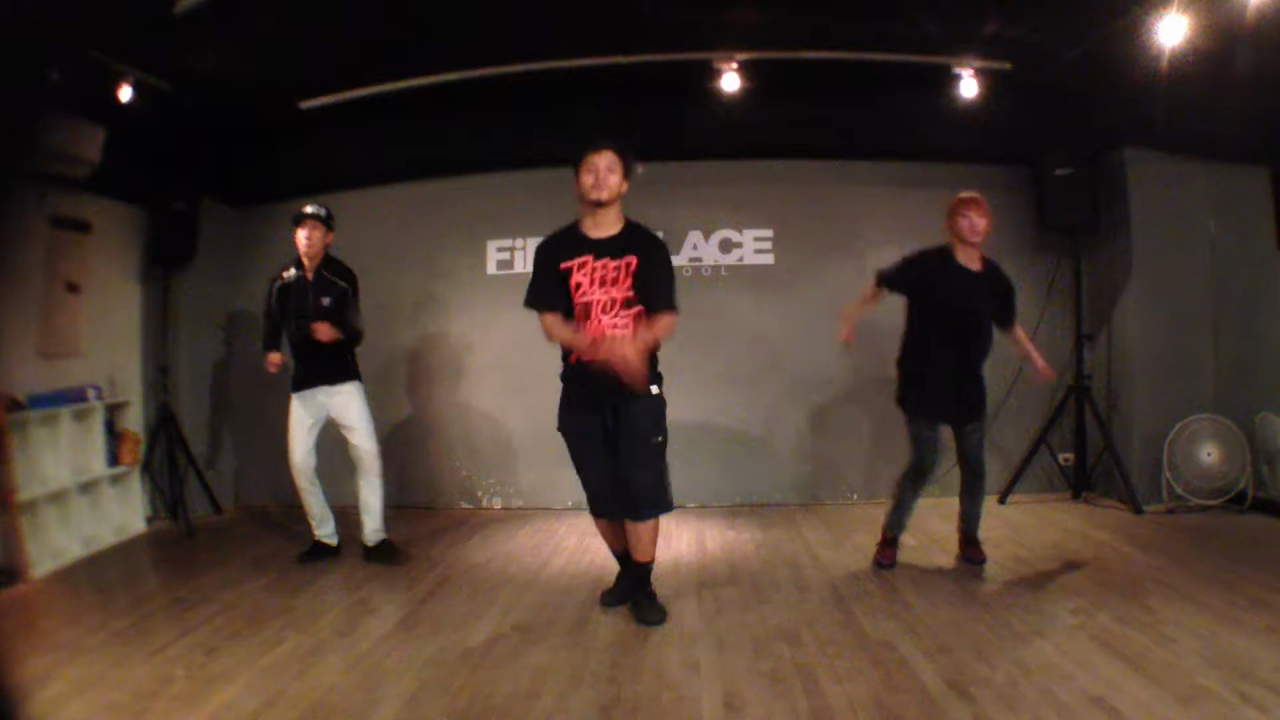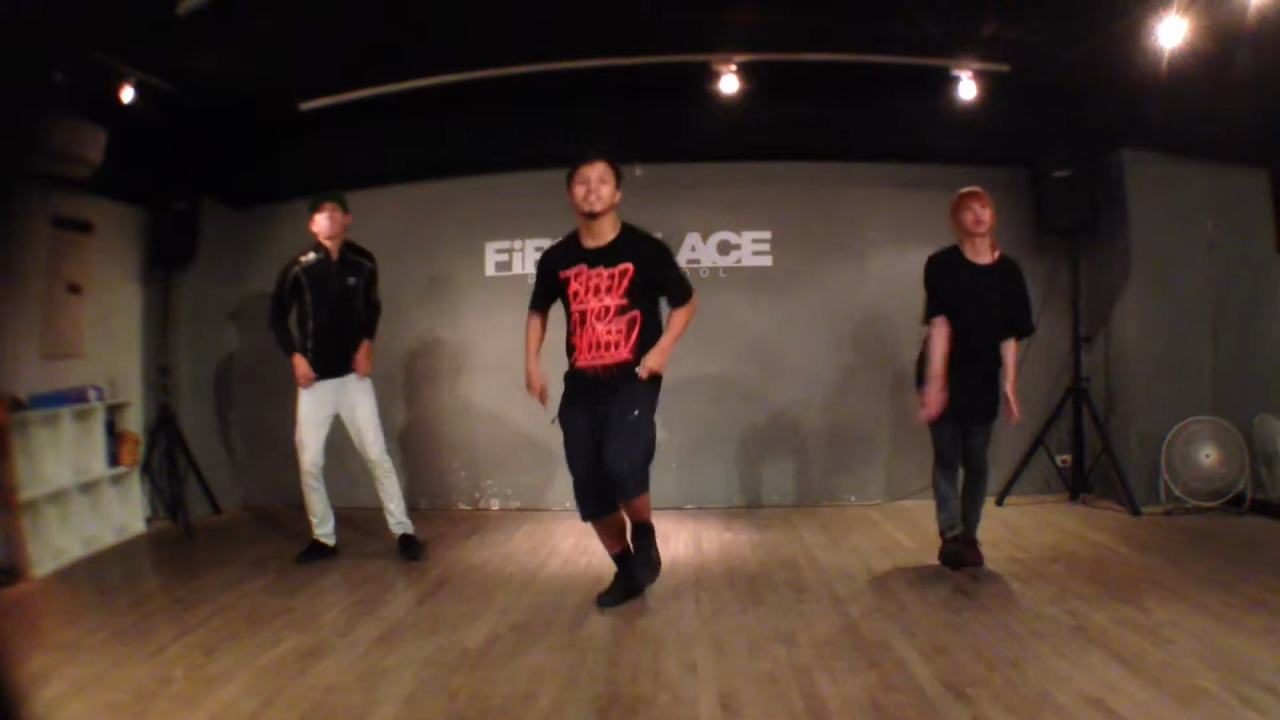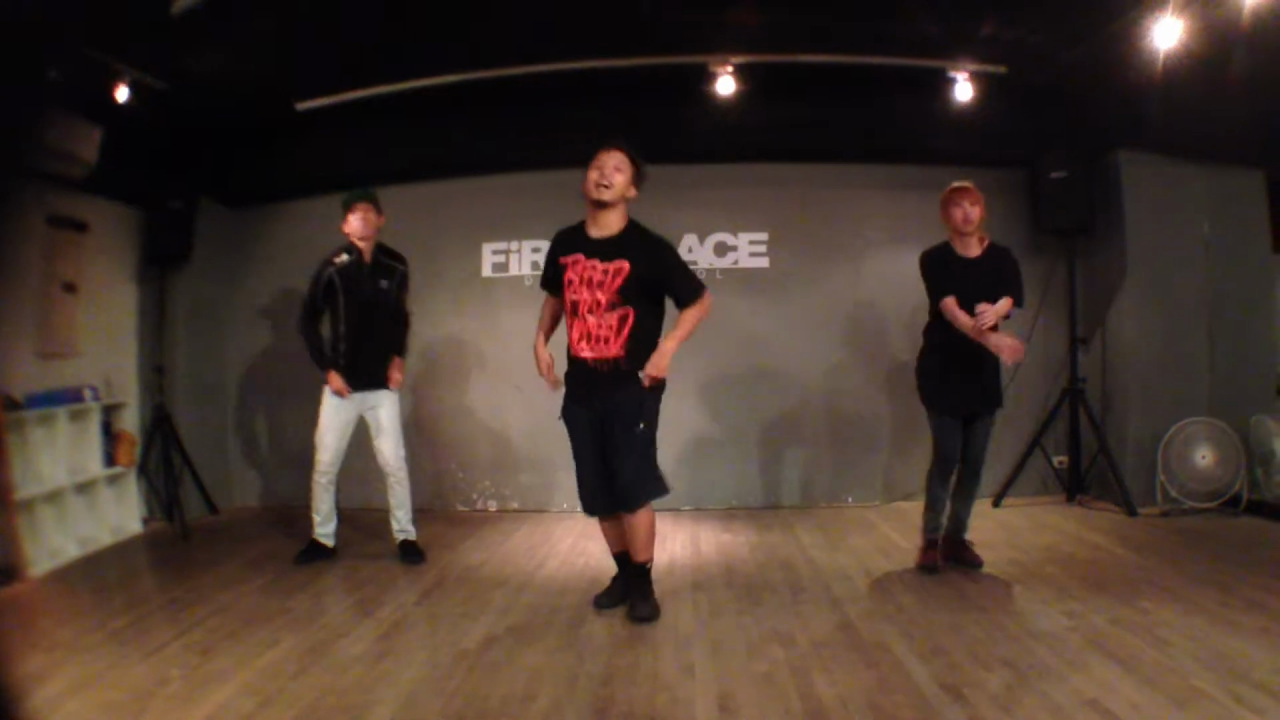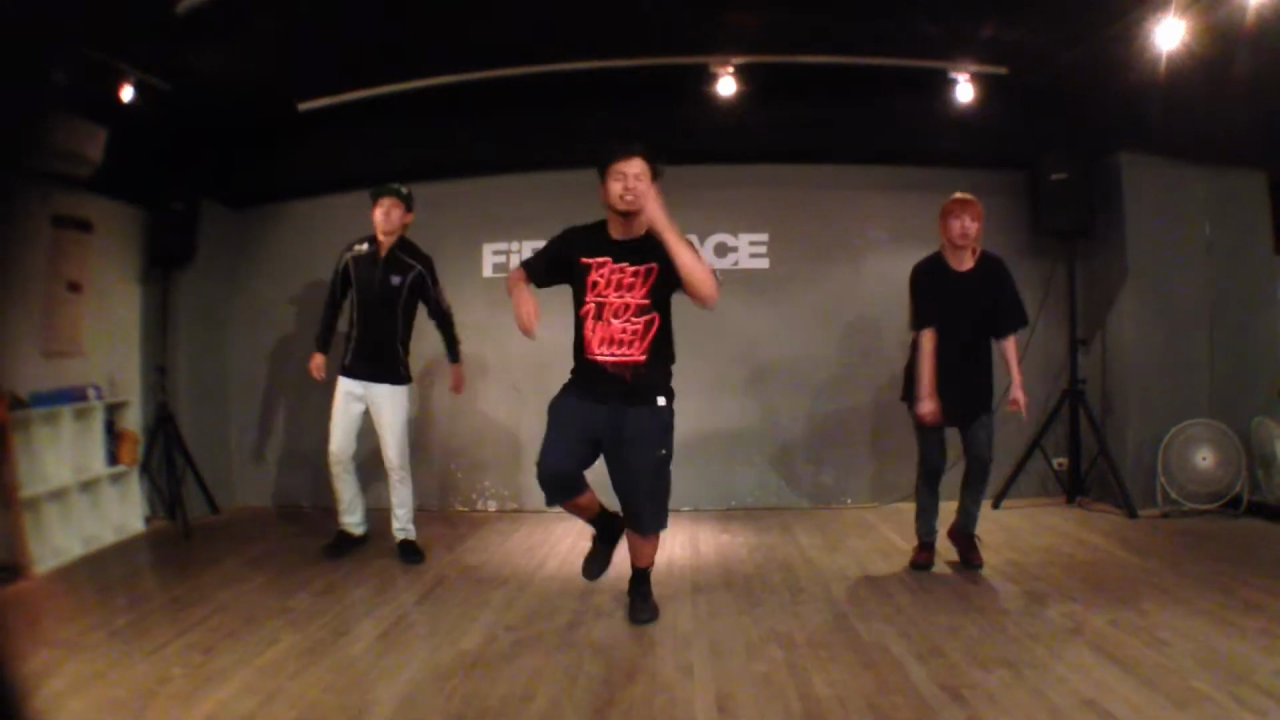
dt=0.3s
person 1, frame 1
left shoulder: (648, 246)
right shoulder: (554, 250)
left elbow: (666, 319)
right elbow: (550, 323)
left wrist: (637, 345)
right wrist: (595, 343)
left hip: (636, 389)
right hip: (582, 393)
left knee: (641, 492)
right knee: (602, 497)
left ankle: (644, 588)
right ankle: (628, 571)
person 1, frame 2
left shoulder: (645, 249)
right shoulder: (557, 258)
left elbow: (685, 302)
right elbow: (537, 312)
left wrist: (662, 348)
right wrist: (532, 362)
left hip: (631, 384)
right hip: (580, 391)
left knee: (623, 468)
right knee: (591, 494)
left ankle: (645, 537)
right ankle: (625, 570)
person 1, frame 3
left shoulder: (649, 249)
right shoulder: (565, 243)
left elbow: (698, 302)
left wrist: (666, 350)
right wrist: (541, 342)
left hip: (632, 385)
right hip: (581, 388)
left knee: (634, 485)
right knee: (598, 493)
left ankle: (643, 585)
right ankle: (624, 574)
person 1, frame 4
left shoulder: (670, 245)
right shoulder: (578, 243)
left elbow: (707, 294)
right elbow: (520, 274)
left wrist: (662, 226)
right wrist: (521, 292)
left hip: (645, 400)
right hip: (586, 392)
left knee: (647, 508)
right knee: (555, 472)
left ankle: (641, 586)
right ankle: (606, 524)
person 2, frame 1
left shoulder: (994, 277)
right shoulder: (928, 263)
left elbow: (1008, 322)
right elbow: (883, 282)
left wrist: (1034, 357)
right wrist: (853, 317)
left hip: (967, 383)
right hip: (923, 381)
left knee: (973, 463)
right knee: (924, 462)
left ankle: (969, 536)
right ankle: (890, 536)
person 2, frame 2
left shoulder: (1008, 271)
right shoulder: (940, 265)
left elbow: (1010, 333)
right elbow: (938, 326)
left wrist: (1009, 384)
right wrist: (934, 381)
left hip: (982, 380)
right hip: (945, 377)
left knee: (976, 462)
right knee: (947, 456)
left ankle: (968, 536)
right ankle: (950, 536)
person 2, frame 3
left shoulder: (1001, 258)
right shoulder: (934, 260)
left elbow: (1008, 300)
right elbow: (949, 308)
left wrist: (992, 314)
right wrist: (989, 339)
left hip: (982, 371)
right hip: (941, 369)
left knee: (973, 459)
right knee: (946, 455)
left ankle: (955, 537)
right ankle: (932, 540)
person 2, frame 4
left shoulder: (994, 271)
right shoulder: (925, 273)
left elbow: (1006, 332)
right elbow: (925, 335)
left wrist: (1017, 384)
right wrist: (924, 393)
left hip: (975, 383)
right hip: (931, 382)
left knee: (981, 458)
right knee: (931, 463)
left ankle: (963, 528)
right ankle: (925, 541)
person 3, frame 1
left shoulder: (343, 279)
right shoulder: (282, 283)
left elbow: (355, 335)
right elbow: (272, 330)
left wrist: (335, 333)
right wrist: (272, 352)
left hip: (343, 383)
right hip: (304, 387)
left knee: (368, 451)
right knee: (301, 464)
left ankle: (375, 540)
right ankle: (326, 538)
person 3, frame 2
left shoulder: (364, 262)
right shoulder: (299, 267)
right elbow: (276, 316)
left wrist: (366, 344)
right wrist: (295, 355)
left hip: (353, 377)
right hip: (315, 379)
left knee: (376, 454)
right knee: (309, 463)
left ankle: (402, 531)
right ankle: (324, 538)
person 3, frame 3
left shoulder: (396, 266)
right shoulder: (332, 268)
right elbow: (308, 322)
left wrist: (398, 359)
right wrist: (328, 370)
left hip: (382, 385)
right hip: (342, 383)
left knee: (394, 464)
right knee: (325, 464)
left ankle: (405, 537)
right ankle: (323, 539)
person 3, frame 4
left shoulder: (417, 264)
right shoulder: (354, 254)
left elbow: (441, 312)
right elbow: (334, 301)
left wrist: (455, 361)
right wrist: (320, 348)
left hip: (391, 378)
right hip: (351, 373)
left knee: (395, 460)
right knee: (338, 451)
left ankle: (404, 534)
right ankle: (351, 527)
